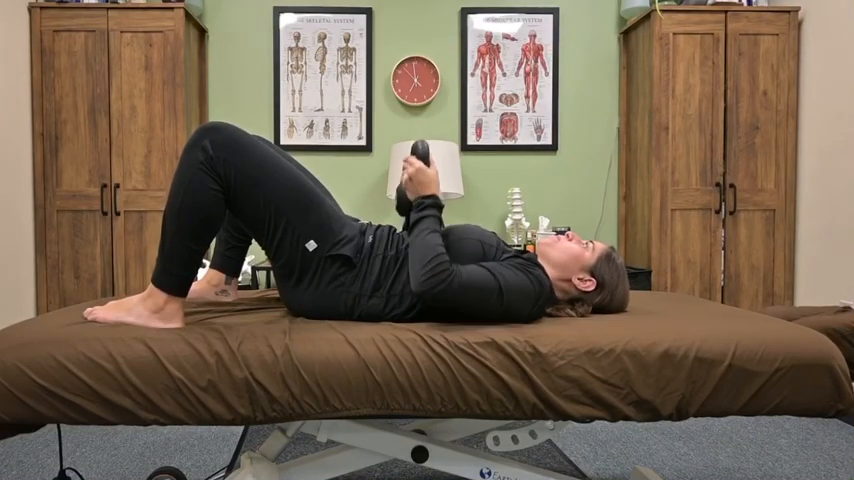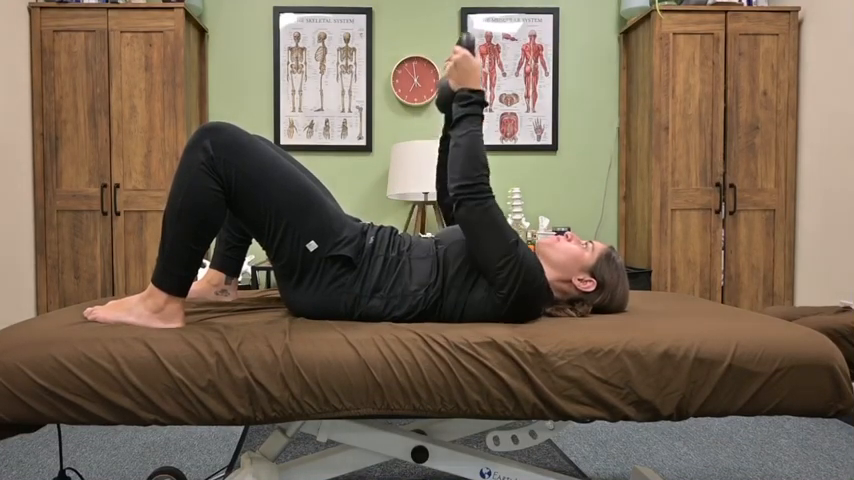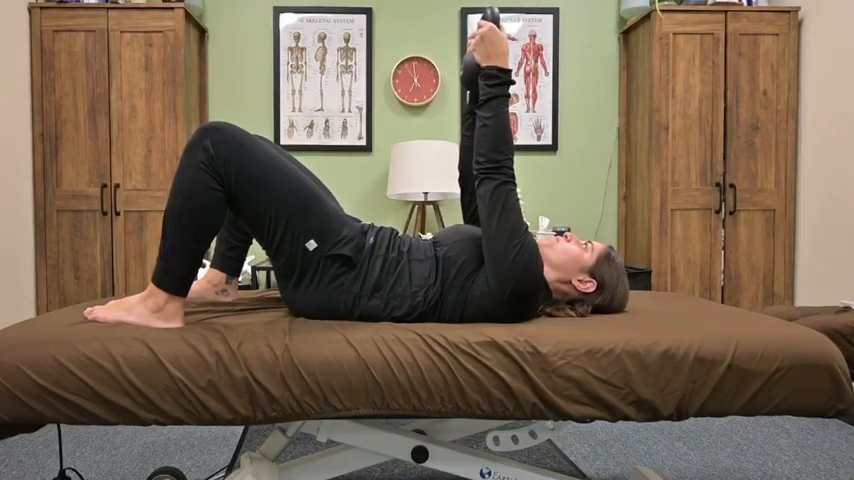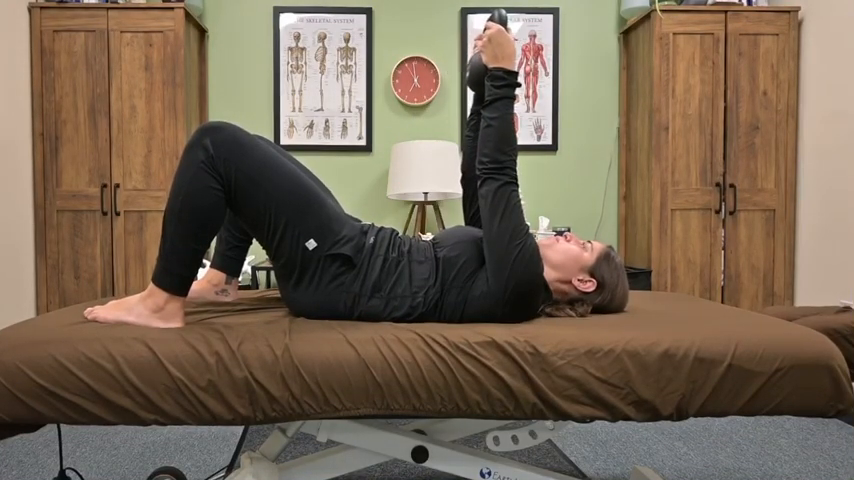
dt=0.7s
person 1, frame 1
left shoulder: (525, 290)
right shoulder: (519, 268)
left elbow: (433, 281)
left wrist: (426, 200)
right wrist: (420, 198)
left hip: (334, 271)
right hip: (353, 248)
left knee: (215, 144)
right knee: (241, 150)
left ankle: (161, 303)
right ankle: (219, 280)
person 1, frame 2
left shoulder: (521, 286)
right shoulder: (514, 271)
left elbow: (469, 192)
right elbow: (457, 204)
left wrist: (470, 97)
right wrist: (455, 107)
left hip: (335, 271)
right hip: (352, 251)
left knee: (215, 144)
right knee: (245, 151)
left ankle: (162, 302)
right ankle: (218, 279)
person 1, frame 3
left shoulder: (520, 281)
right shoulder: (510, 267)
left elbow: (496, 176)
right elbow: (475, 181)
left wrist: (497, 74)
right wrist: (478, 87)
left hip: (334, 271)
right hip: (352, 252)
left knee: (215, 144)
right knee: (241, 153)
left ankle: (162, 302)
right ankle: (220, 280)
person 1, frame 4
left shoulder: (520, 282)
right shoulder: (508, 268)
left elbow: (497, 177)
right elbow: (477, 181)
left wrist: (504, 76)
right wrist: (485, 88)
left hip: (335, 270)
right hip: (354, 250)
left knee: (216, 143)
right knee: (243, 150)
left ankle: (162, 302)
right ankle: (218, 280)
